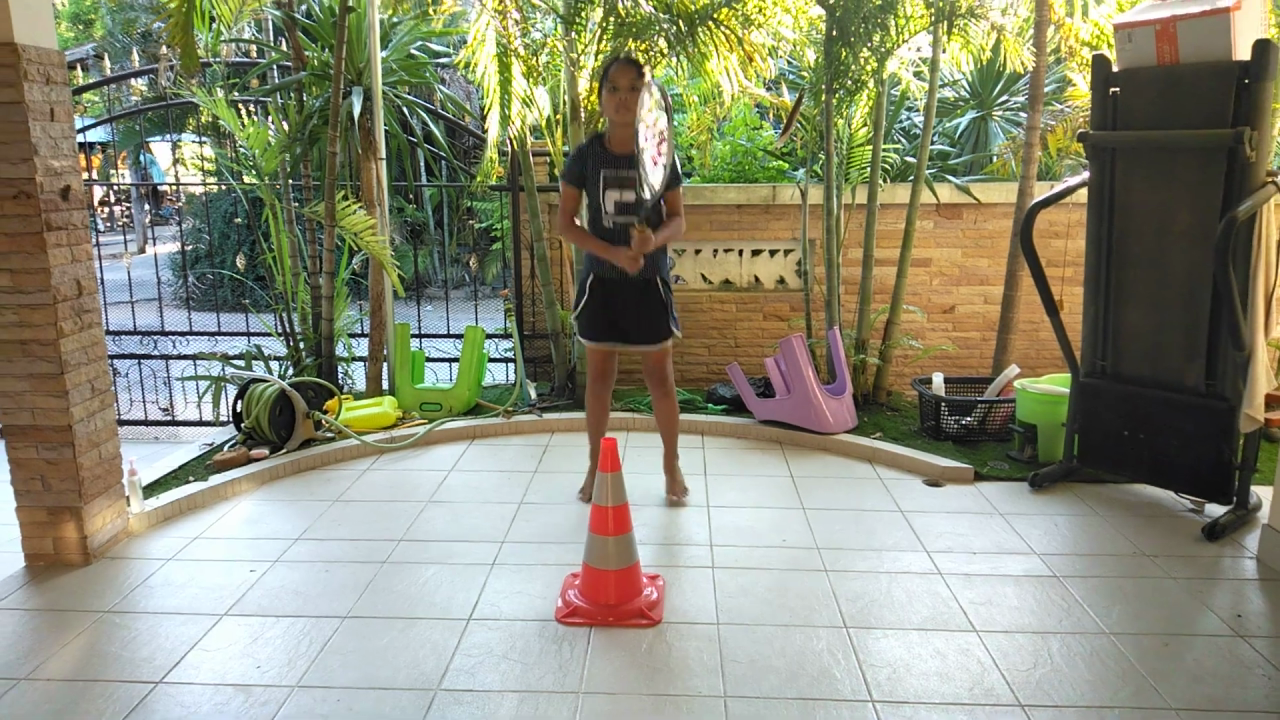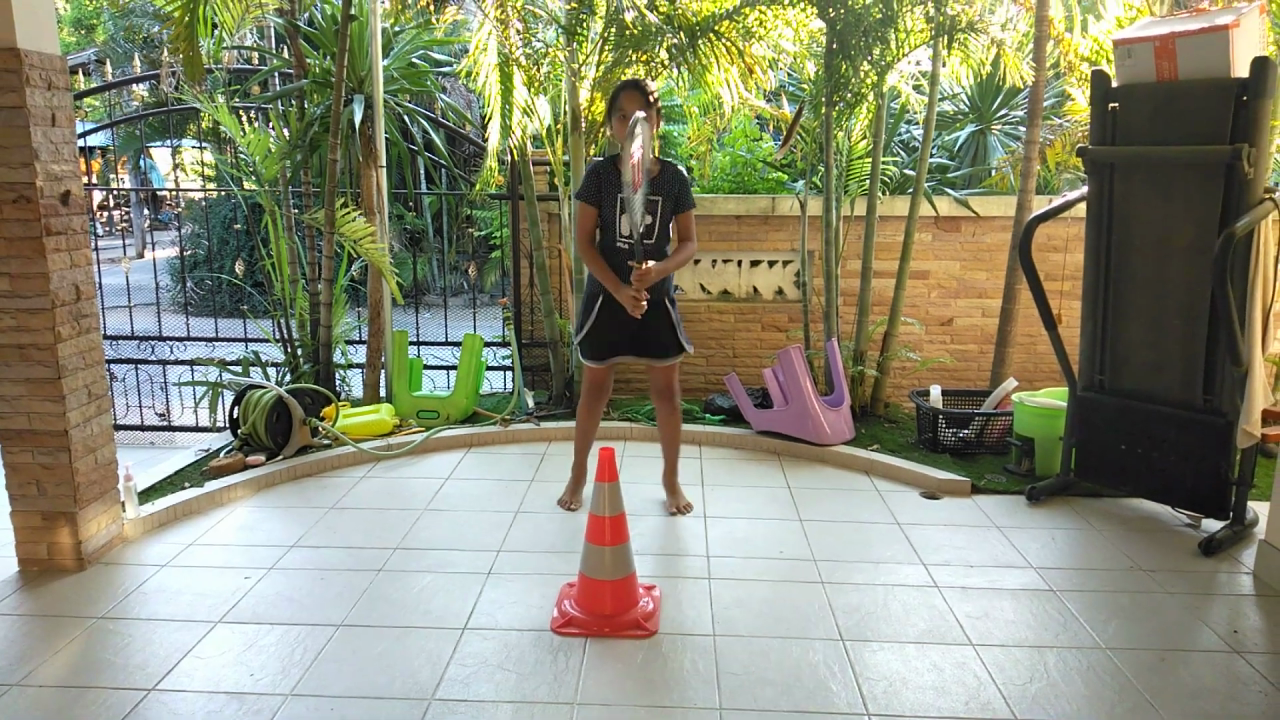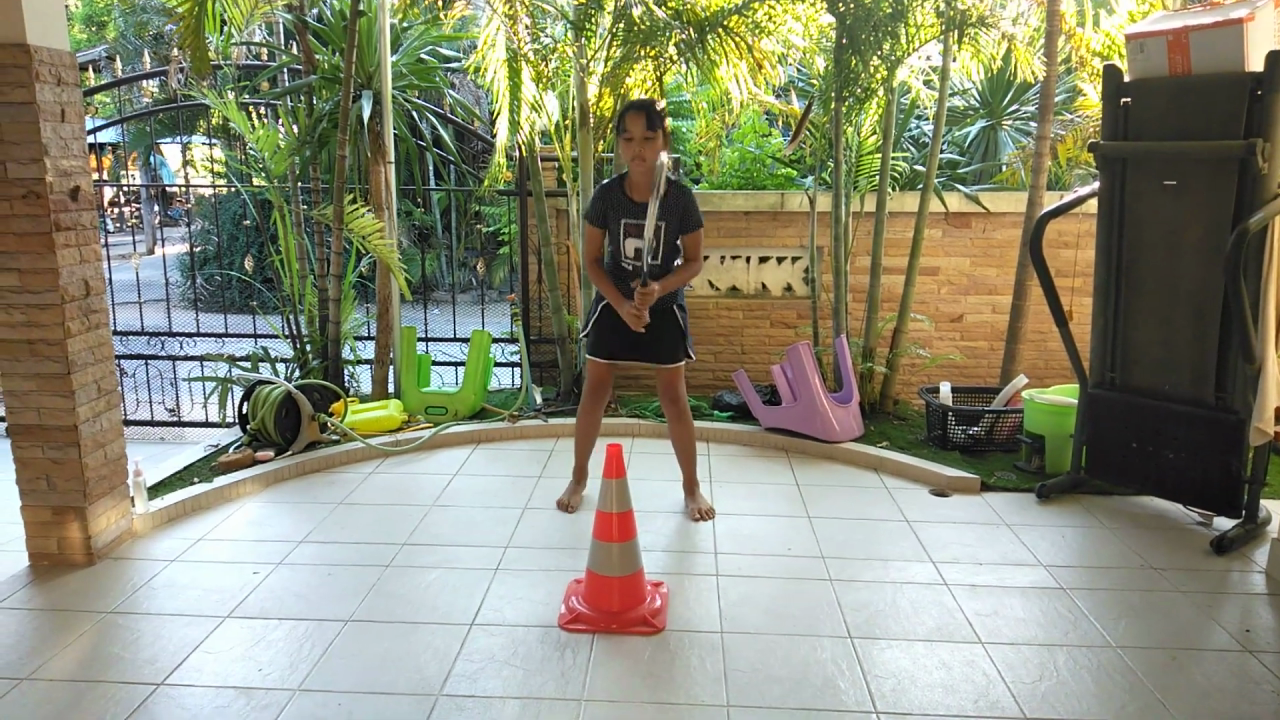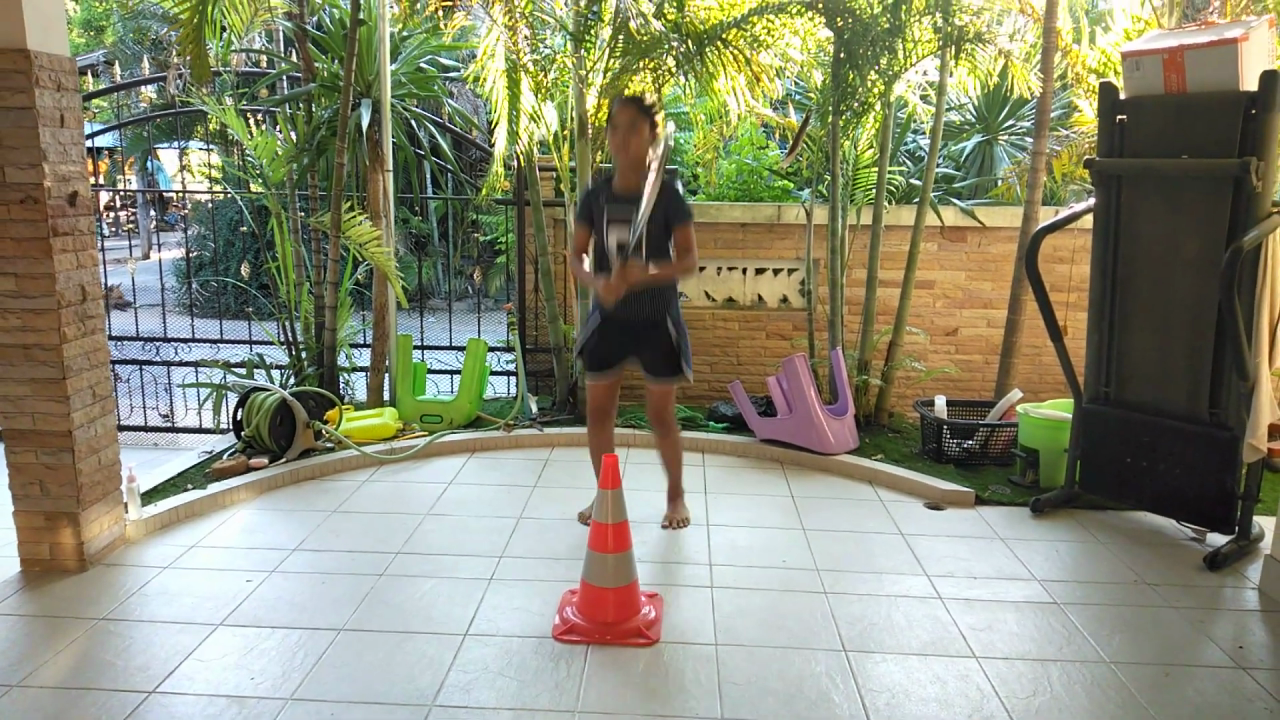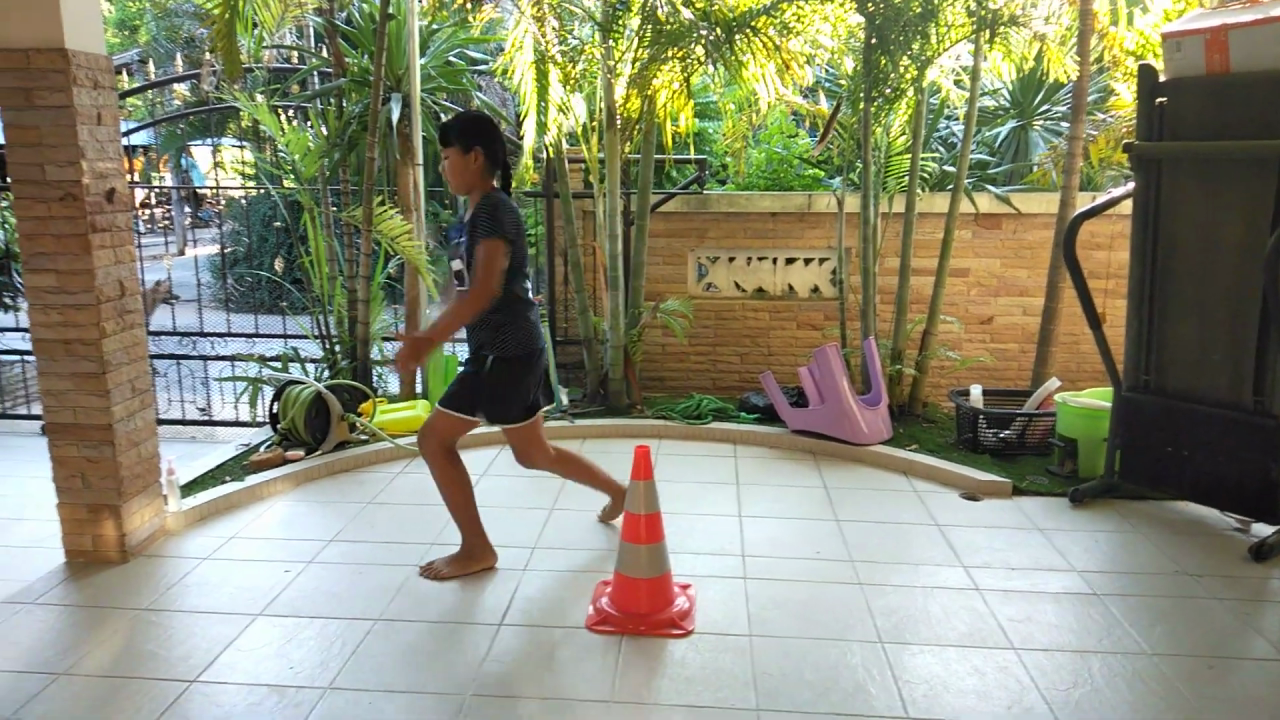
dt=1s
person 1, frame 1
right shoulder: (586, 155)
left elbow: (678, 219)
right elbow: (566, 222)
left wrist: (656, 238)
right wrist: (611, 251)
left hip: (650, 281)
right hip: (601, 280)
left knee: (659, 376)
right knee: (599, 374)
left ankle: (671, 463)
right ankle: (596, 463)
person 1, frame 2
left shoulder: (674, 178)
right shoulder: (599, 174)
left elbow: (688, 242)
right elbow: (584, 241)
left wrist: (659, 270)
right wrist: (619, 290)
left hip: (657, 298)
right hip: (605, 297)
left knee: (666, 392)
right knee: (594, 391)
left ankle: (671, 478)
right ankle: (578, 474)
person 1, frame 3
left shoulder: (680, 197)
right shoulder: (606, 195)
left elbow: (694, 260)
right elbow: (592, 259)
left wrist: (659, 290)
right wrist: (621, 304)
left hip: (664, 309)
right hip: (613, 306)
left knee: (674, 399)
right knee: (594, 393)
left ankle: (691, 486)
right ankle: (578, 477)
person 1, frame 4
left shoulder: (668, 195)
right shoulder: (596, 195)
left elbow: (687, 261)
right elbow: (577, 255)
left wrist: (643, 276)
right wrist: (596, 283)
left hip: (657, 318)
right hip: (610, 317)
left knee: (660, 416)
right knee: (598, 411)
left ankle: (675, 495)
person 1, frame 5
left shoulder: (492, 211)
right shoulder: (478, 213)
left elbow: (485, 291)
left wrist: (427, 340)
right wrist: (428, 334)
left hip: (504, 353)
right hip: (498, 348)
left knee: (434, 439)
right knee: (531, 452)
left ankle: (477, 548)
right ankle: (622, 493)
